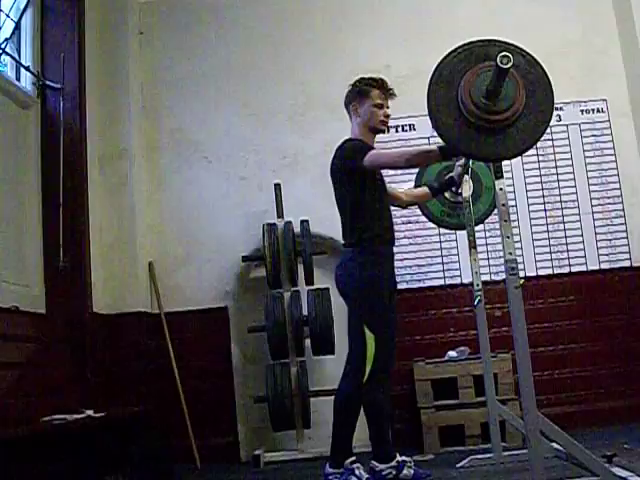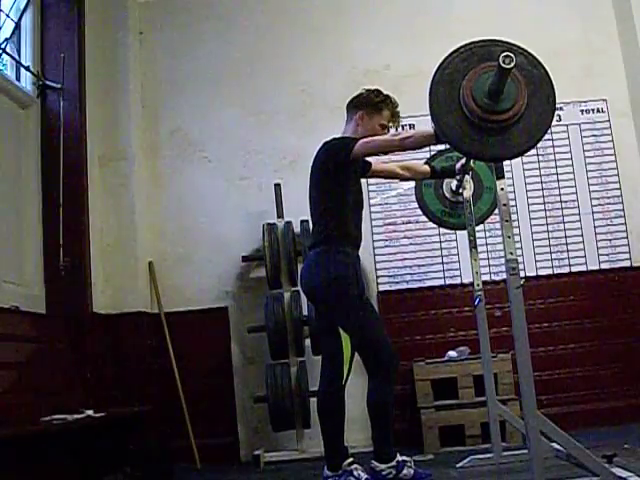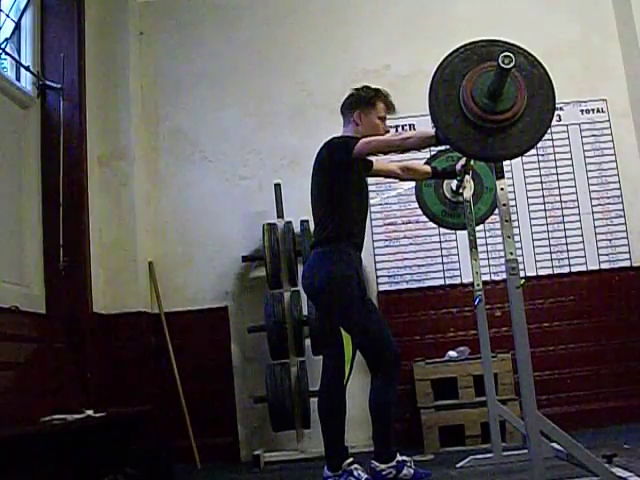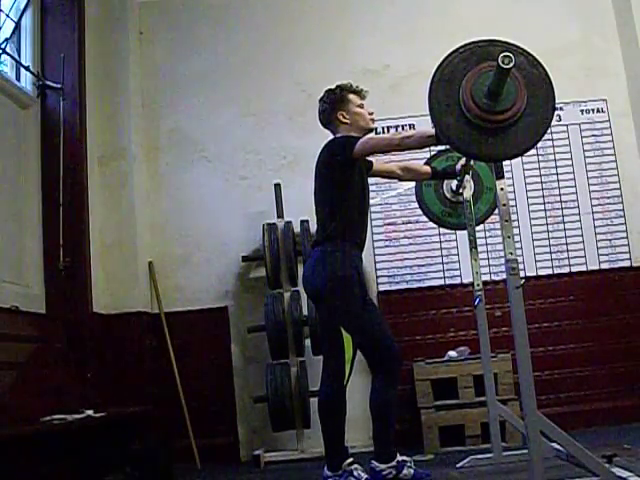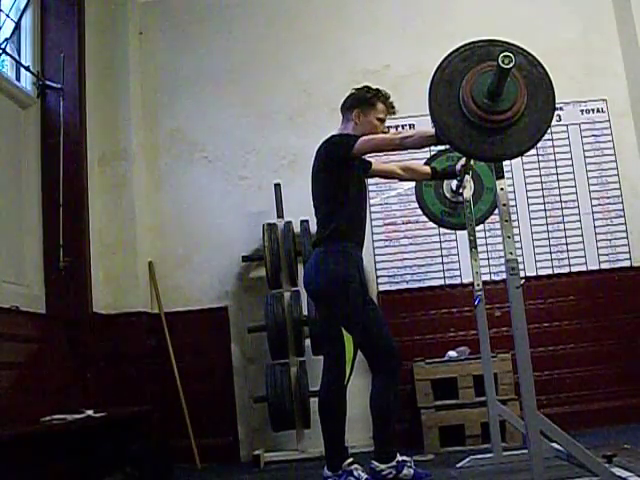
dt=1s
person 1, frame 1
left shoulder: (367, 160)
right shoulder: (349, 152)
left elbow: (400, 197)
right elbow: (400, 159)
left wrist: (445, 184)
right wrist: (451, 148)
left hip: (373, 268)
right hip: (364, 268)
left knee: (377, 367)
right knee: (362, 367)
person 1, frame 2
left shoulder: (348, 163)
right shoulder: (333, 151)
left elbow: (400, 169)
right elbow: (400, 143)
left wrist: (446, 171)
left hip: (339, 270)
right hip: (331, 269)
left knee: (383, 361)
right knee: (337, 369)
person 1, frame 3
left shoulder: (351, 161)
right shoulder: (336, 149)
left elbow: (401, 169)
right elbow: (402, 143)
left wrist: (447, 171)
left hip: (337, 270)
right hip: (334, 270)
left knee: (385, 359)
right knee: (352, 366)
person 1, frame 4
left shoulder: (351, 160)
right shoulder: (337, 149)
left elbow: (400, 169)
right elbow: (401, 141)
left wrist: (446, 172)
left hip: (336, 269)
right hip: (334, 268)
left knee: (367, 363)
right knee: (362, 364)
person 1, frame 5
left shoulder: (350, 161)
right shoulder: (335, 147)
left elbow: (401, 169)
right elbow: (401, 141)
left wrist: (447, 172)
left hip: (332, 268)
right hip: (337, 268)
left knee: (362, 364)
right knee: (386, 359)
